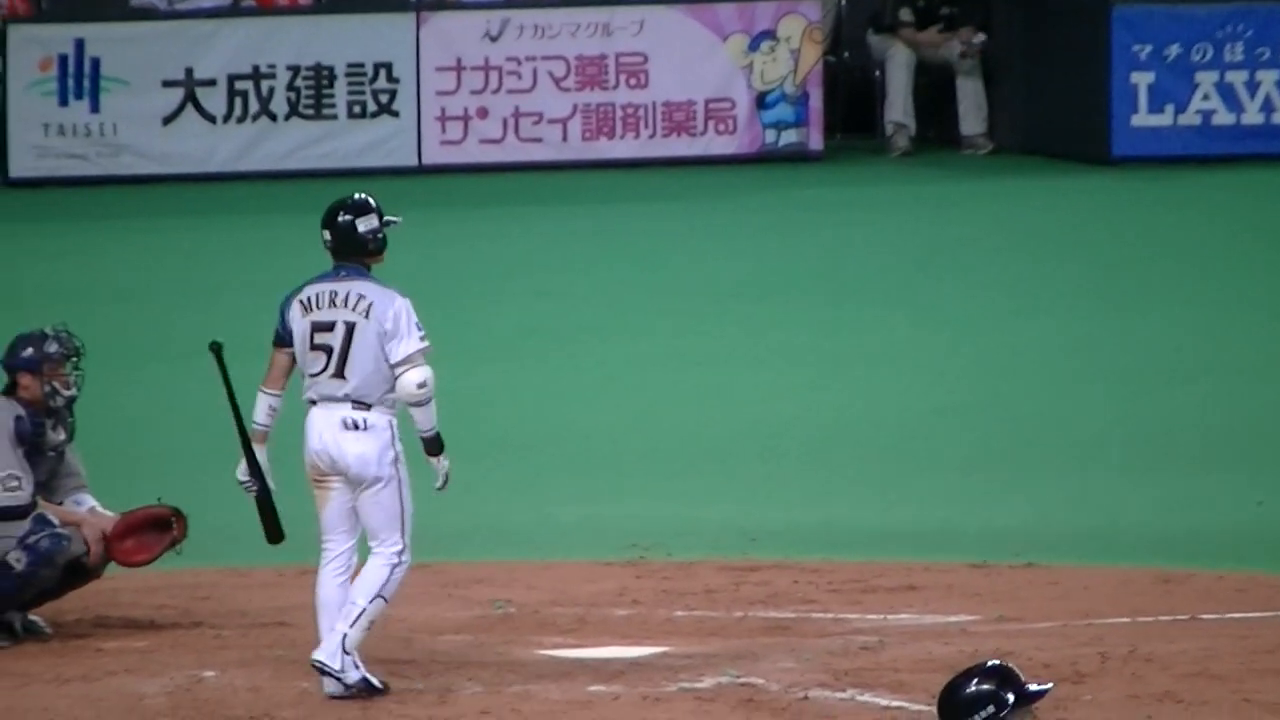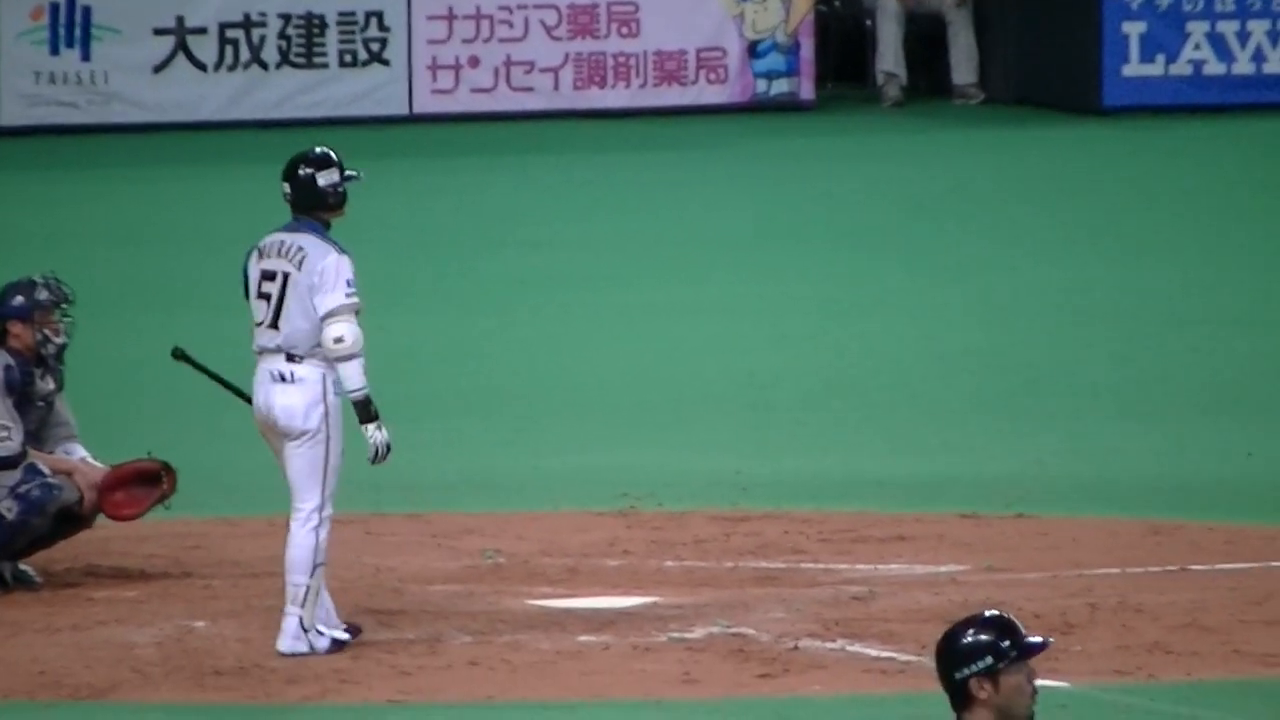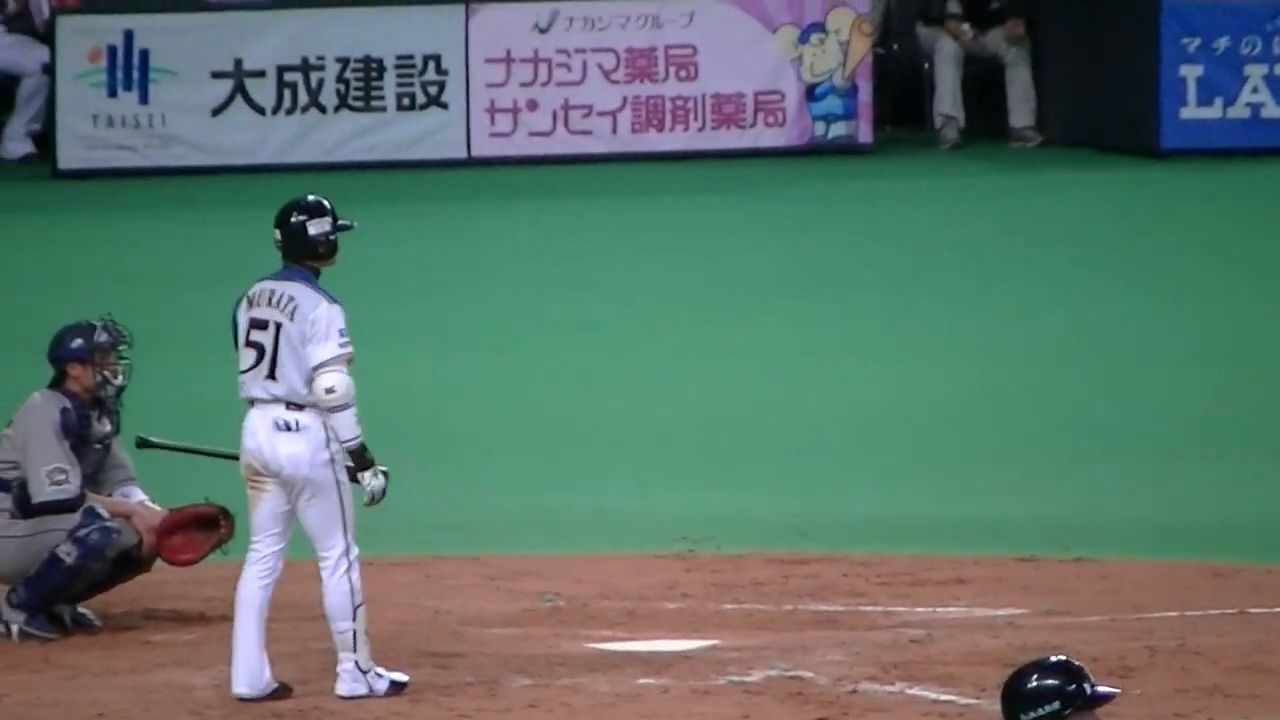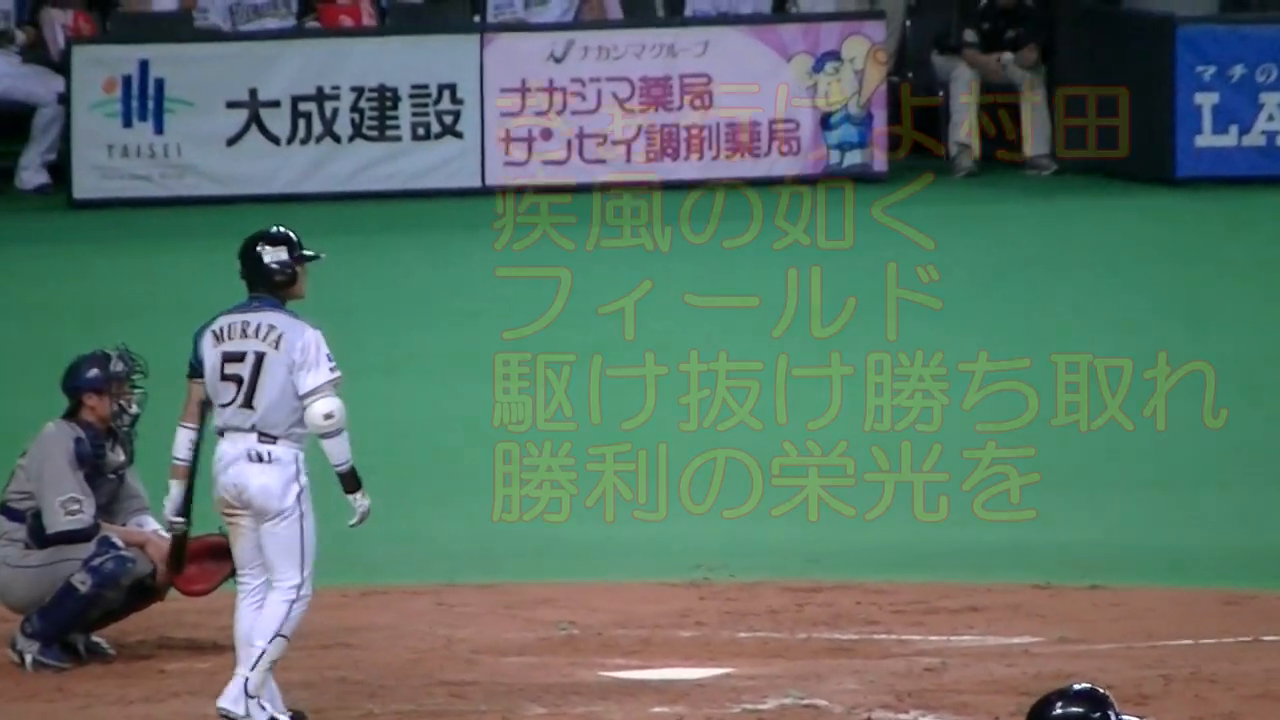
dt=0.7s
person 1, frame 1
left shoulder: (299, 300)
right shoulder: (390, 303)
left elbow: (274, 378)
right elbow: (415, 386)
left wrist: (255, 447)
right wrist: (435, 448)
left hip: (320, 431)
right hip: (370, 435)
left knee: (336, 554)
right knee: (390, 552)
left ankle: (344, 669)
right ankle: (339, 649)
person 1, frame 2
left shoulder: (262, 249)
right shoulder: (328, 257)
left elbow: (258, 329)
right elbow: (341, 343)
right wrist: (369, 415)
left hip: (267, 385)
right hip: (309, 389)
left knee: (306, 508)
right knee: (311, 512)
left ankle: (318, 617)
right ankle: (298, 630)
person 1, frame 3
left shoulder: (251, 298)
right shoulder: (319, 307)
right elbow: (333, 393)
right wrist: (364, 462)
left hip: (256, 432)
right hip: (303, 436)
left knee: (262, 556)
right knee: (337, 556)
left ankle: (249, 675)
right ankle: (356, 671)
person 1, frame 4
left shoulder: (212, 331)
right shoulder: (300, 335)
left elbow: (192, 410)
right elbow: (325, 419)
left wrist: (178, 481)
right wrist: (353, 486)
left hip: (228, 465)
right hip: (277, 467)
left knee: (252, 587)
right knee: (289, 587)
person 2, frame 1
left shoulder: (54, 421)
left elbow: (72, 491)
left wrist: (110, 522)
right wrist: (82, 519)
left knee: (100, 541)
right knee: (51, 541)
person 2, frame 2
left shoulder: (46, 370)
left elbow: (62, 440)
left wrist: (95, 471)
right wrist: (73, 468)
left knee: (90, 492)
right knee: (44, 488)
person 2, frame 3
left shoulder: (101, 413)
right shoulder: (43, 410)
left elbow: (120, 482)
right elbow: (57, 496)
left wrist: (150, 512)
right wrist: (131, 510)
left hip: (59, 529)
left knee: (145, 538)
right knee: (103, 530)
left ankle: (57, 600)
person 2, frame 4
left shoulder: (114, 443)
right shoulder: (58, 440)
left elbow: (134, 512)
right elbow: (72, 527)
left wrist: (162, 542)
right wrist: (145, 540)
left hip: (69, 561)
left knee: (156, 567)
right knee: (116, 559)
left ankle: (70, 631)
right ankle: (34, 636)
